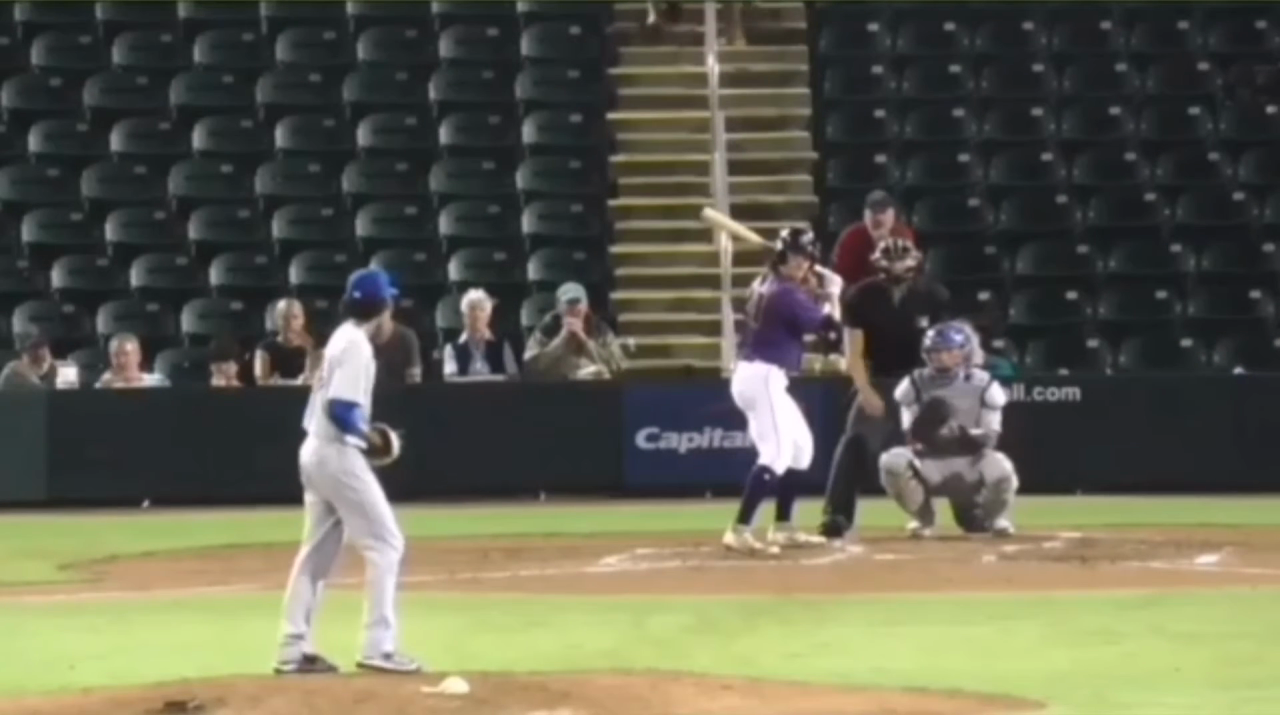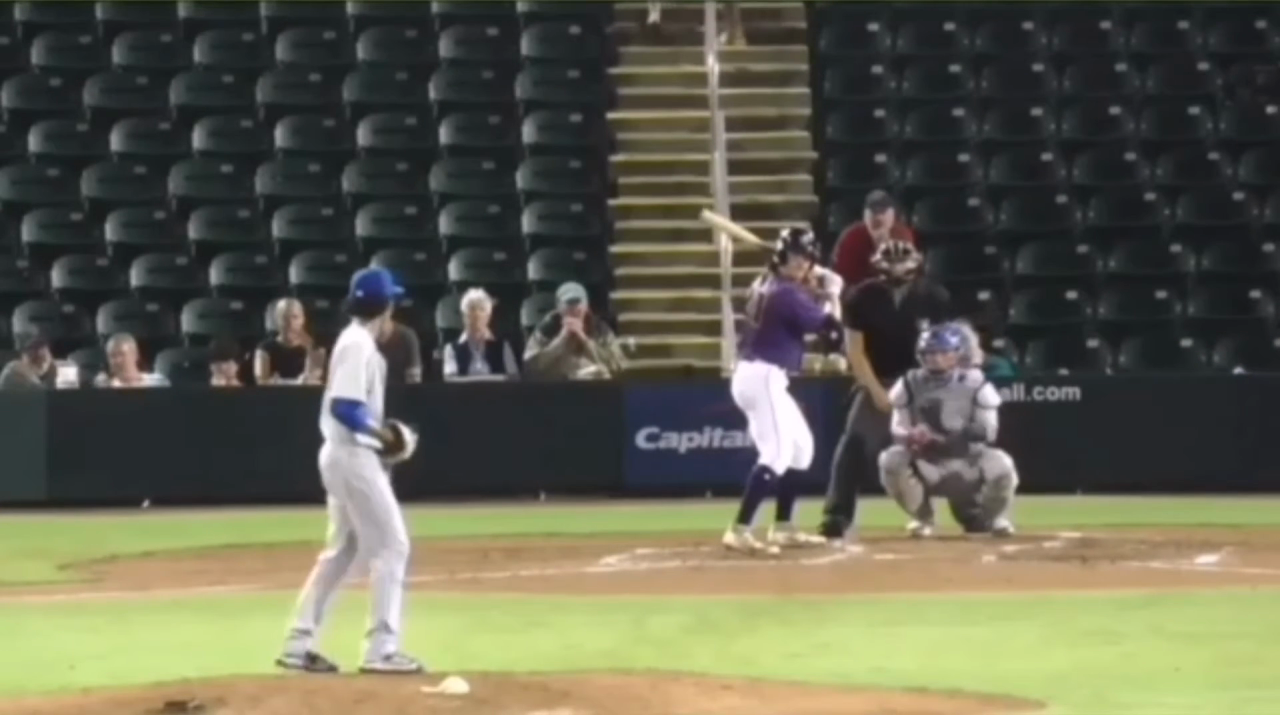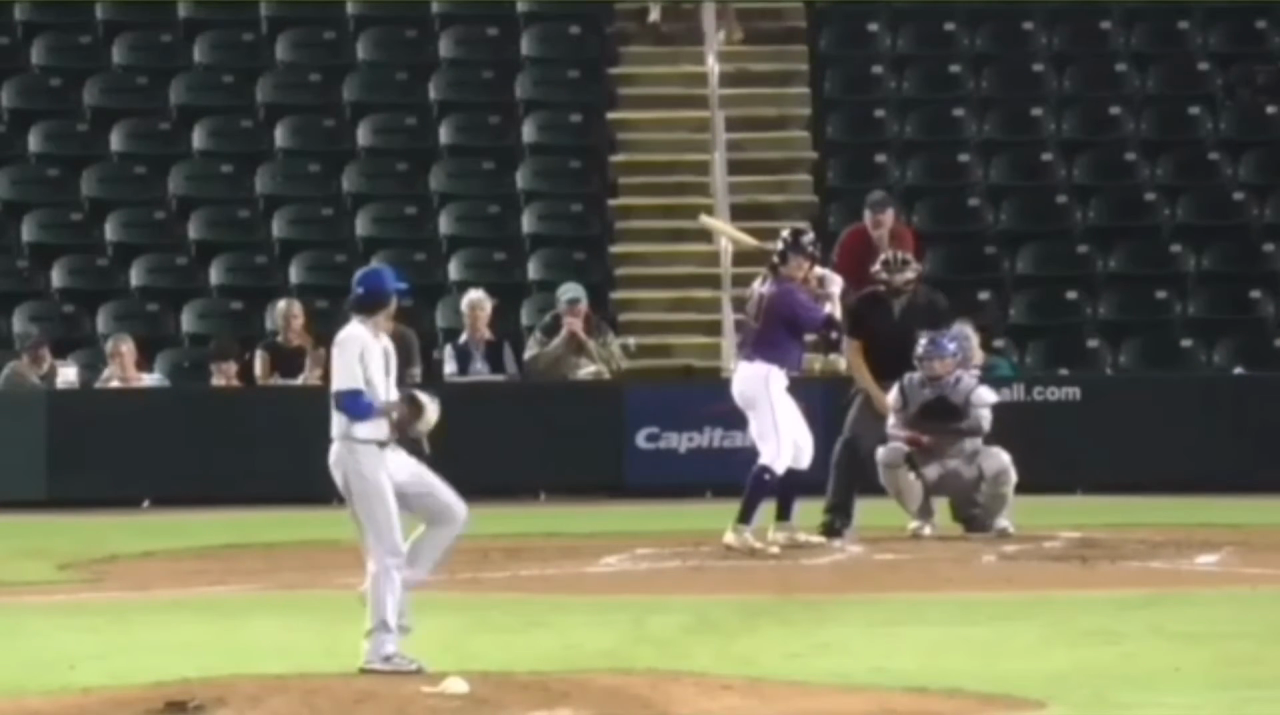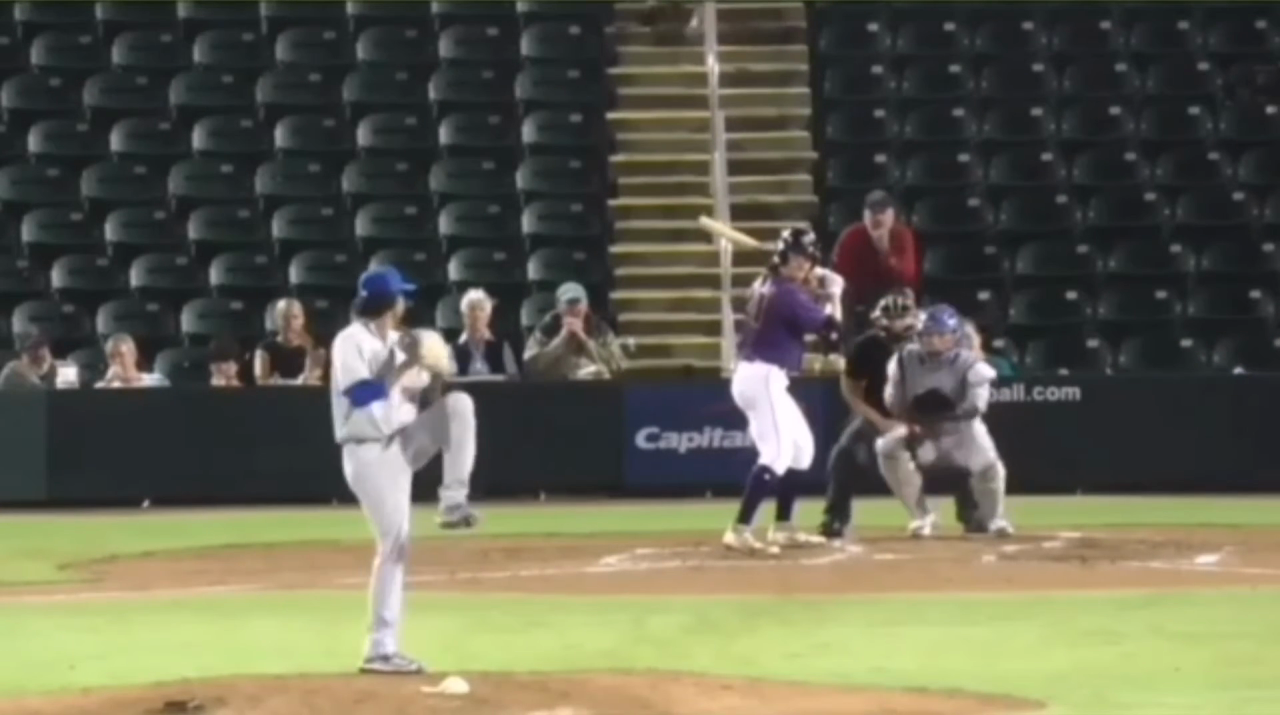
dt=0.2s
person 1, frame 1
left shoulder: (343, 337)
right shoulder: (357, 346)
right elbow: (339, 409)
left wrist: (362, 433)
right wrist: (369, 436)
left hip: (315, 451)
right hip: (338, 455)
left knee: (316, 552)
right knee: (385, 545)
left ankle: (293, 650)
right ankle: (378, 647)
person 1, frame 2
left shoulder: (356, 339)
right shoulder: (359, 345)
right elbow: (343, 407)
left wrist: (379, 431)
right wrist: (383, 433)
left hip: (342, 454)
right hip: (353, 457)
left knee: (340, 553)
right knee: (391, 549)
left ankle: (298, 645)
right ankle: (381, 650)
person 1, frame 3
left shoulder: (381, 341)
right shoulder: (351, 339)
right elbow: (347, 401)
left wrist: (399, 408)
right wrist: (390, 407)
left hip: (383, 451)
right hip: (358, 455)
left knee: (451, 512)
right knee: (386, 551)
left ankle: (397, 587)
right ankle: (380, 651)
person 1, frame 4
left shoulder: (400, 341)
right shoulder: (350, 340)
left elbow: (416, 395)
right elbow: (361, 394)
left wrist: (433, 386)
right wrist: (403, 367)
left hip: (404, 441)
right hip: (369, 453)
left knee: (460, 404)
right knee: (393, 545)
left ankle: (453, 502)
right ankle: (381, 650)
person 2, frame 1
left shoulder: (768, 284)
right shoulder: (786, 292)
left elbow: (802, 313)
right elbow: (829, 323)
left wrist: (820, 292)
left hip: (760, 376)
right hip: (762, 377)
left knee: (800, 446)
right knee: (777, 453)
left ankle: (782, 528)
right ankle: (739, 531)
person 2, frame 2
left shoulder: (767, 284)
right shoulder: (786, 292)
left elbow: (801, 313)
right elbow: (830, 323)
left hip: (759, 376)
right hip: (762, 377)
left knee: (800, 446)
right knee: (777, 453)
left ankle: (782, 528)
right ankle: (739, 530)
person 2, frame 3
left shoulder: (766, 284)
right shoulder: (787, 292)
right elbow: (830, 324)
left hip: (760, 376)
right hip: (762, 377)
left knee: (800, 447)
right knee: (777, 453)
left ankle: (782, 528)
right ankle: (739, 530)
person 2, frame 4
left shoulder: (766, 285)
right shoulder: (787, 293)
right elbow: (831, 326)
left hip: (760, 376)
right hip: (763, 377)
left knee: (801, 447)
right knee: (778, 453)
left ankle: (782, 528)
right ankle: (739, 530)
person 3, frame 1
left shoulder: (933, 295)
right shoulder: (861, 296)
right elbow: (853, 350)
right wrist: (865, 391)
right hip: (878, 381)
right knee: (855, 445)
right ankle: (836, 518)
person 3, frame 2
left shoulder: (934, 296)
right shoulder: (861, 297)
right elbow: (855, 350)
right wrist: (876, 390)
right hip: (877, 382)
right knee: (855, 445)
right ankle: (836, 517)
person 3, frame 3
left shoulder: (933, 304)
right shoulder: (862, 305)
right elbow: (854, 355)
right wrist: (876, 394)
right hip: (877, 386)
right knee: (851, 445)
right ankle: (835, 518)
person 3, frame 4
right shoulder: (864, 347)
right elbow: (850, 391)
right wrist: (879, 421)
right hip: (875, 414)
right knee: (845, 456)
right ankle: (834, 519)
person 4, frame 1
left shoulder: (982, 384)
right shoulder: (916, 383)
left elbow: (990, 437)
right elbow: (911, 432)
left wrist: (962, 434)
right wrist: (922, 429)
left hip: (971, 460)
right hip: (931, 461)
left knee: (1001, 469)
right knee: (892, 461)
left ankle: (994, 517)
right ankle: (923, 517)
person 4, frame 2
left shoulder: (976, 385)
right shoulder: (910, 384)
left elbow: (989, 433)
right elbow: (898, 434)
left wrist: (956, 427)
right wrist: (915, 435)
left hip: (968, 462)
right hip: (928, 462)
left knee: (1001, 465)
right knee: (891, 460)
left ankle: (994, 516)
right ankle: (922, 517)
person 4, frame 3
left shoulder: (971, 387)
right shoulder: (907, 387)
left elbow: (981, 426)
right elbow: (893, 433)
left wrist: (944, 426)
right wrist: (915, 437)
left hip: (966, 461)
right hip: (926, 462)
left knee: (999, 462)
right knee: (888, 456)
left ankle: (995, 517)
right ankle: (922, 517)
person 4, frame 4
left shoulder: (970, 364)
right shoulder: (905, 360)
left elbow: (977, 406)
right elbow: (892, 403)
left wrist: (945, 414)
right wrist: (910, 420)
left hip: (963, 433)
right hip: (923, 436)
left knee: (987, 463)
right knee: (888, 447)
left ankle: (994, 519)
right ankle: (921, 515)
